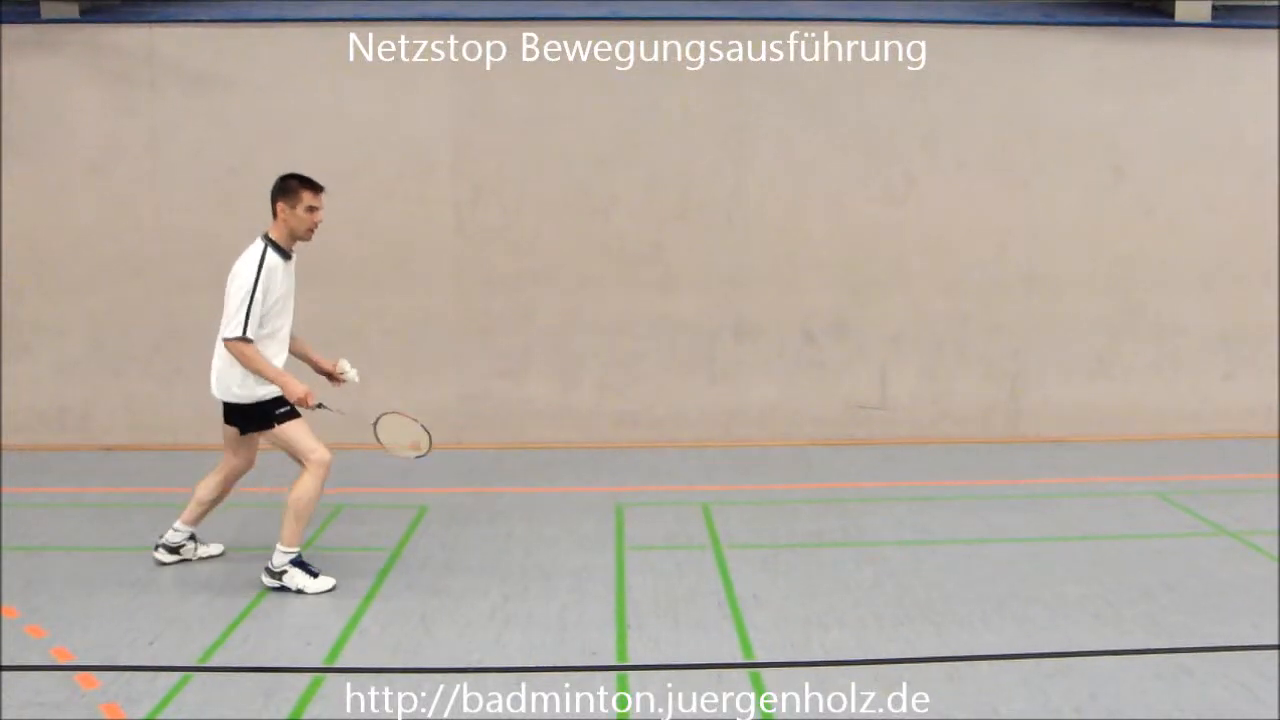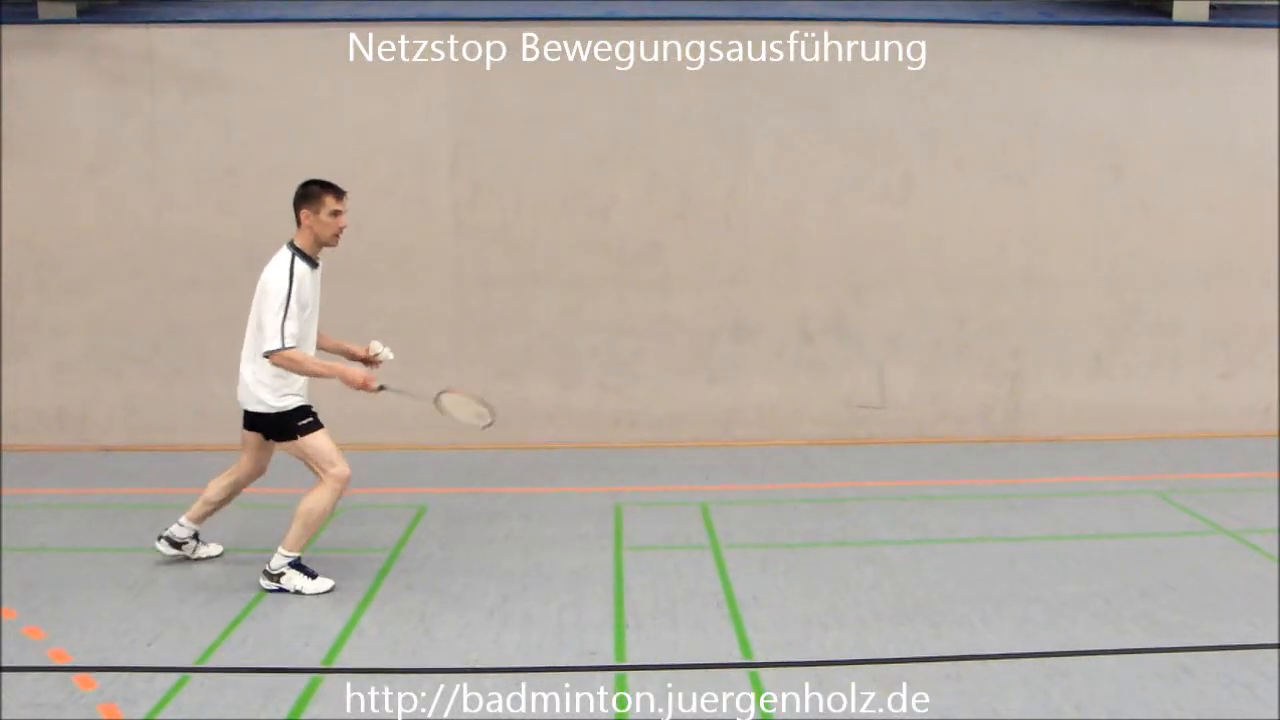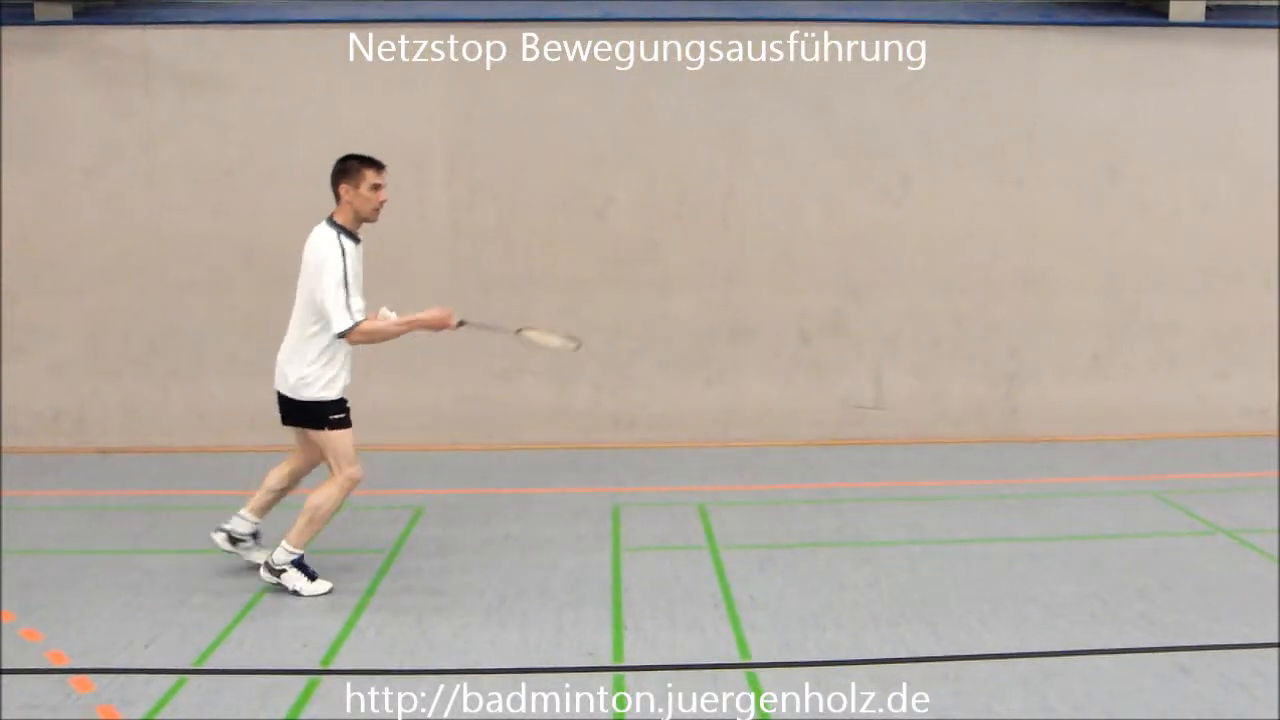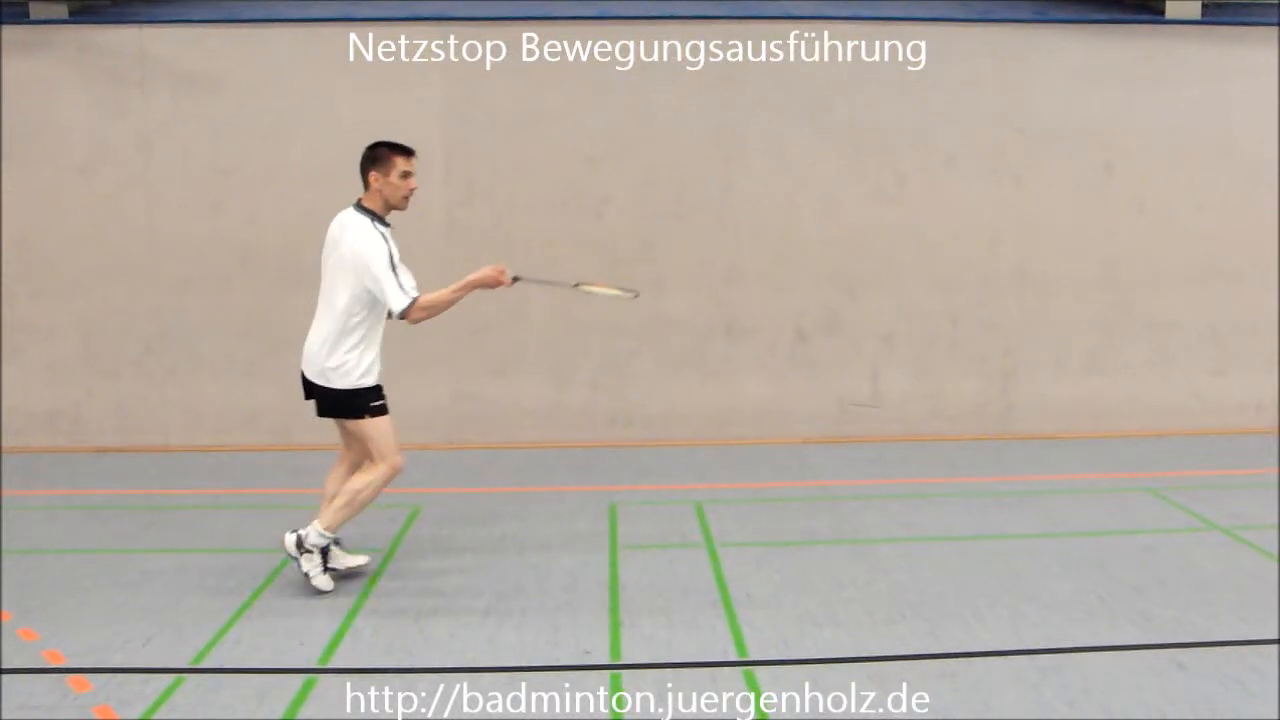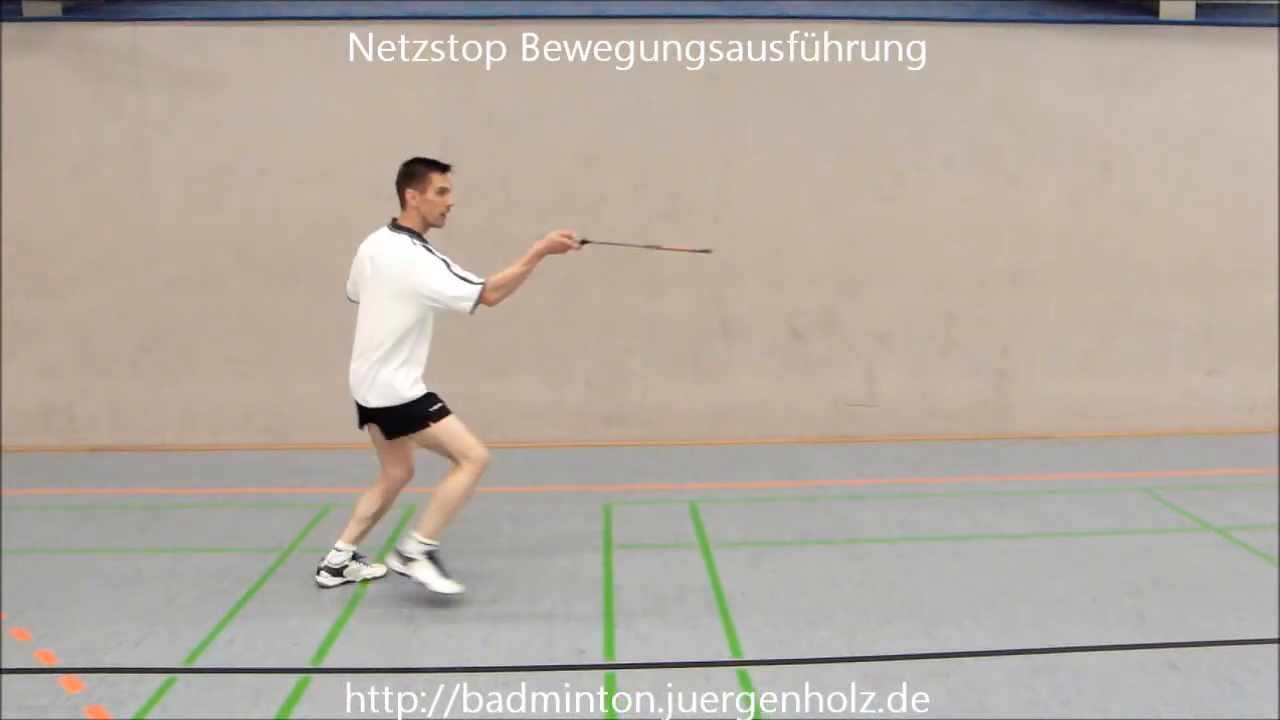
dt=0.5s
person 1, frame 1
left shoulder: (283, 258)
right shoulder: (258, 265)
right elbow: (235, 340)
left wrist: (316, 361)
right wrist: (286, 382)
left hip: (245, 387)
right hip: (251, 389)
left knee: (236, 465)
right knee: (317, 460)
left ankle: (175, 539)
right ankle: (282, 564)
person 1, frame 2
left shoulder: (306, 265)
right shoulder: (287, 274)
right elbow: (279, 353)
left wrist: (347, 350)
right wrist: (341, 372)
left hip: (267, 394)
right hip: (277, 398)
left knee: (248, 469)
right knee: (336, 474)
left ankle: (180, 534)
right ankle: (281, 568)
person 1, frame 3
left shoulder: (333, 237)
right shoulder: (335, 252)
right elbow: (352, 331)
left wrist: (379, 320)
right wrist: (419, 322)
left hip: (305, 376)
right hip: (314, 382)
left knee: (306, 459)
right knee: (347, 473)
left ankle: (239, 528)
right ankle: (283, 561)
person 1, frame 4
left shoulder: (345, 222)
right shoulder: (371, 240)
right elbow: (413, 310)
left wrist: (381, 306)
right wrist: (474, 282)
left hip: (327, 363)
right hip: (346, 371)
left knee: (357, 453)
right knee: (387, 462)
left ankle: (320, 544)
right ankle: (313, 537)
person 1, frame 5
left shoulder: (374, 244)
right shoulder: (416, 260)
left elbow: (354, 293)
right elbow: (489, 294)
right wrist: (540, 250)
left hip: (371, 384)
right hip: (396, 390)
left knee: (396, 473)
right knee: (473, 458)
left ankle: (337, 559)
right ankle: (416, 548)
